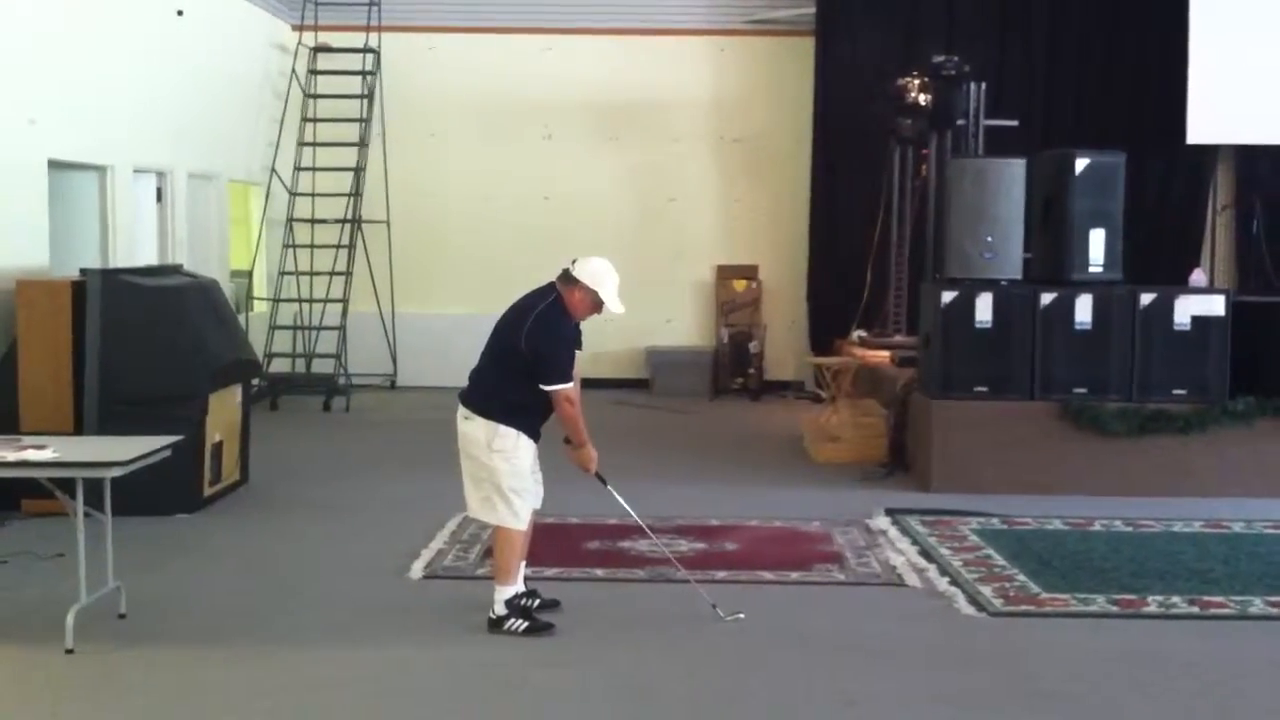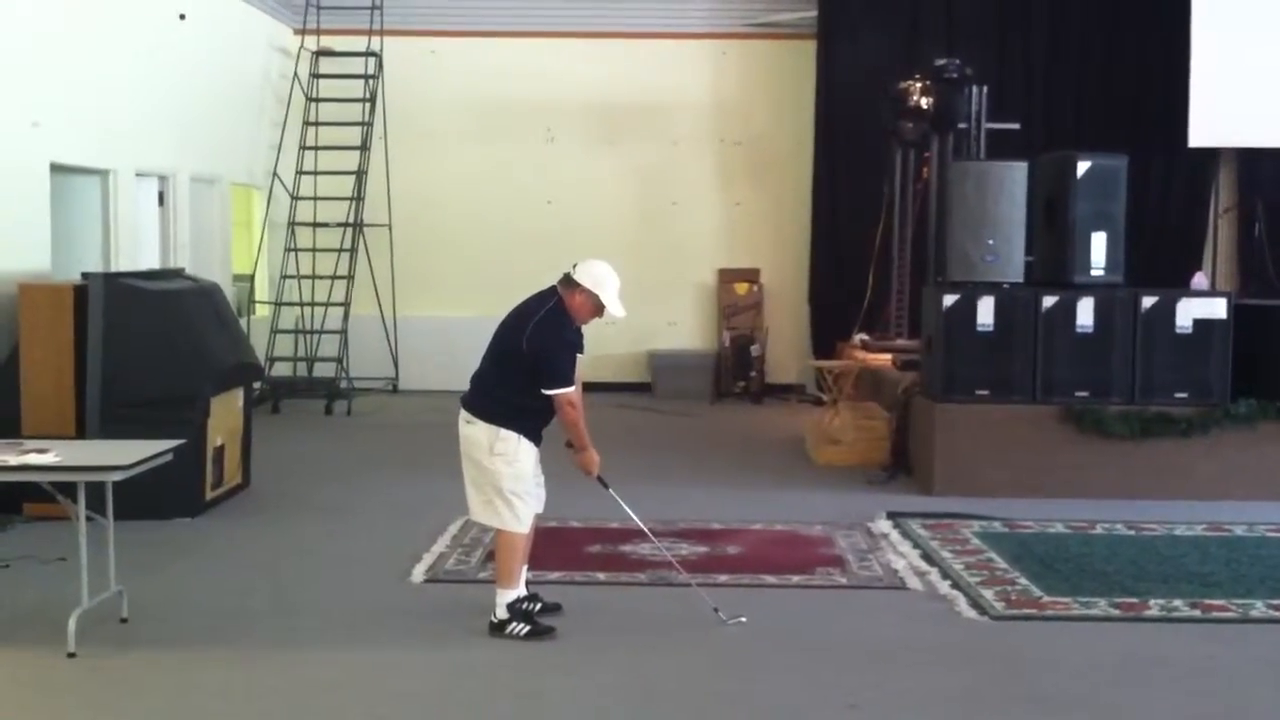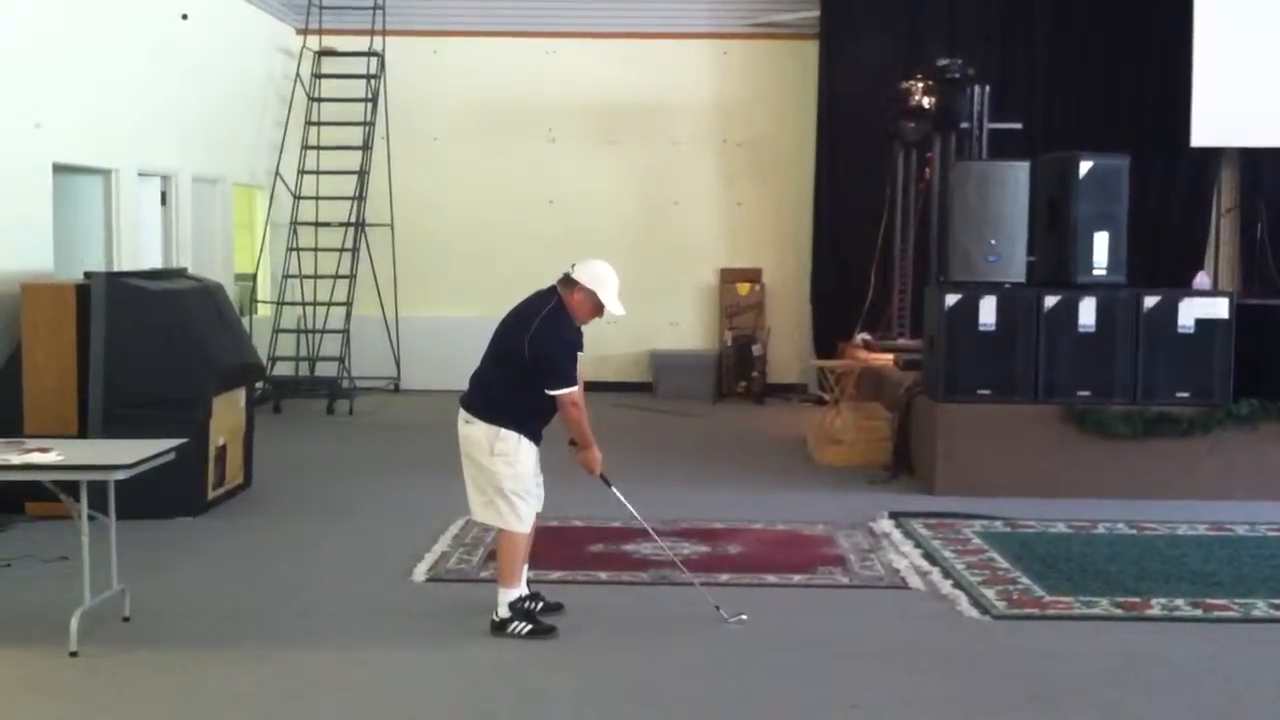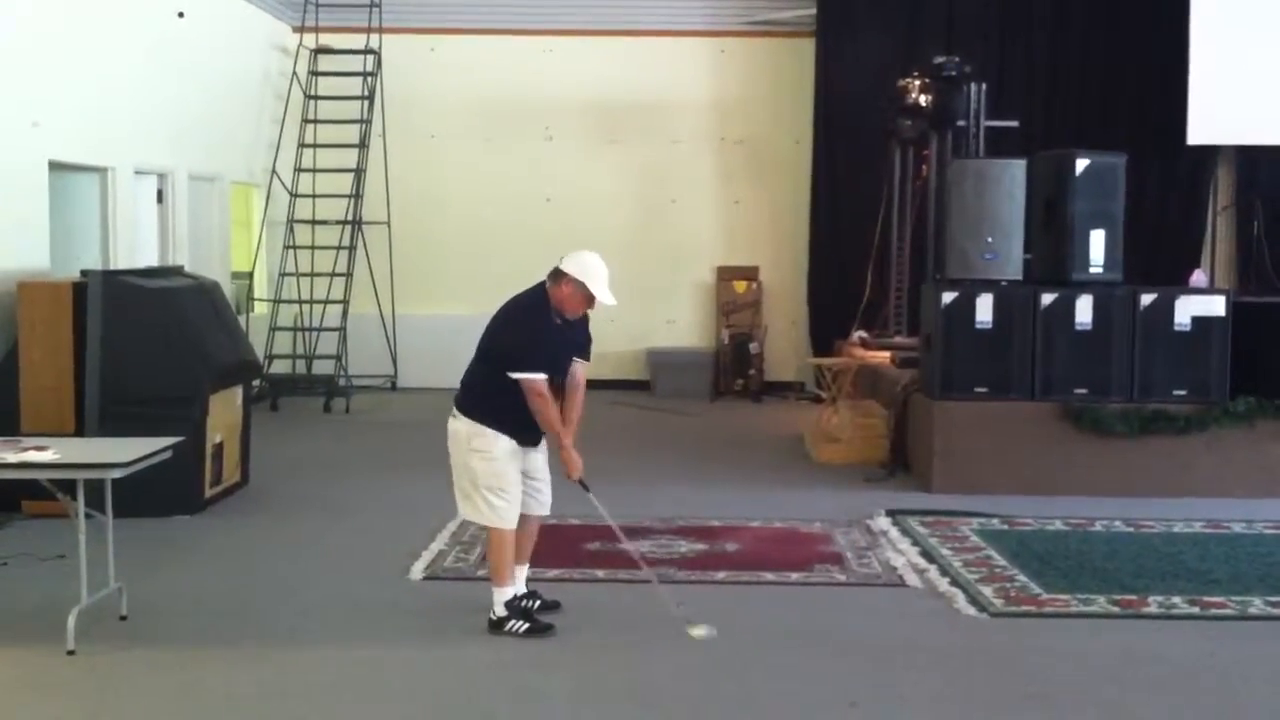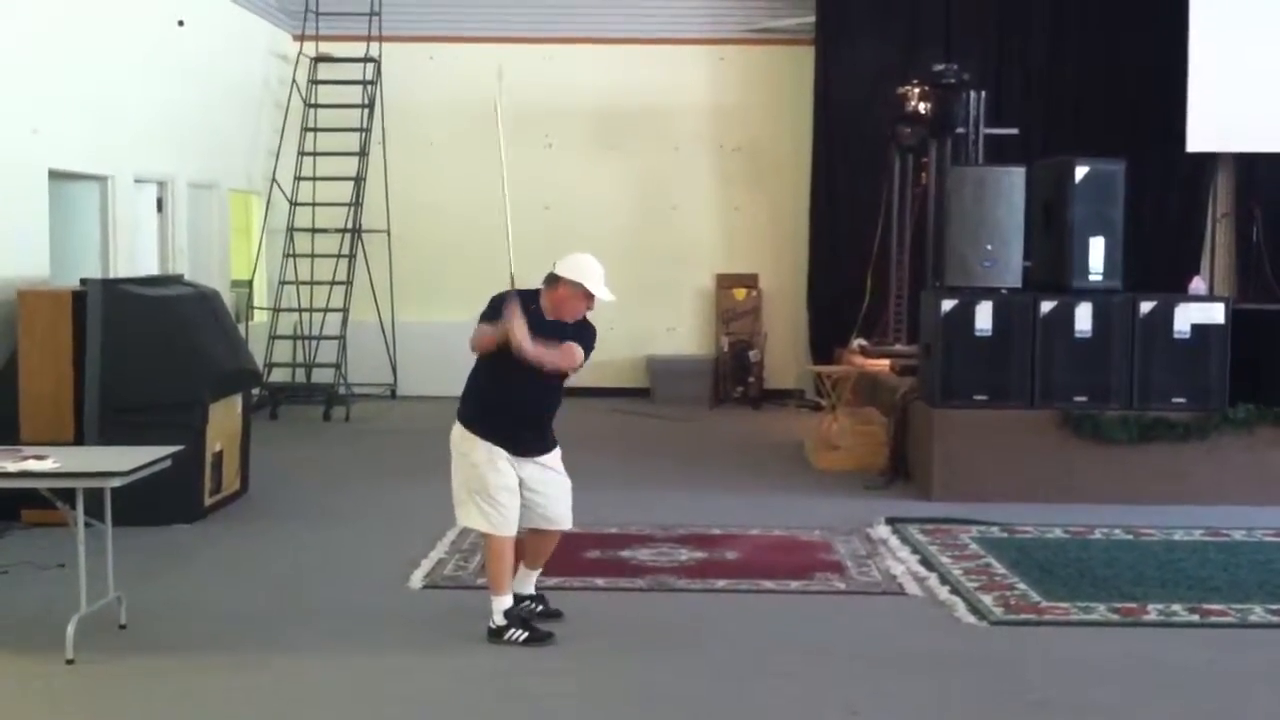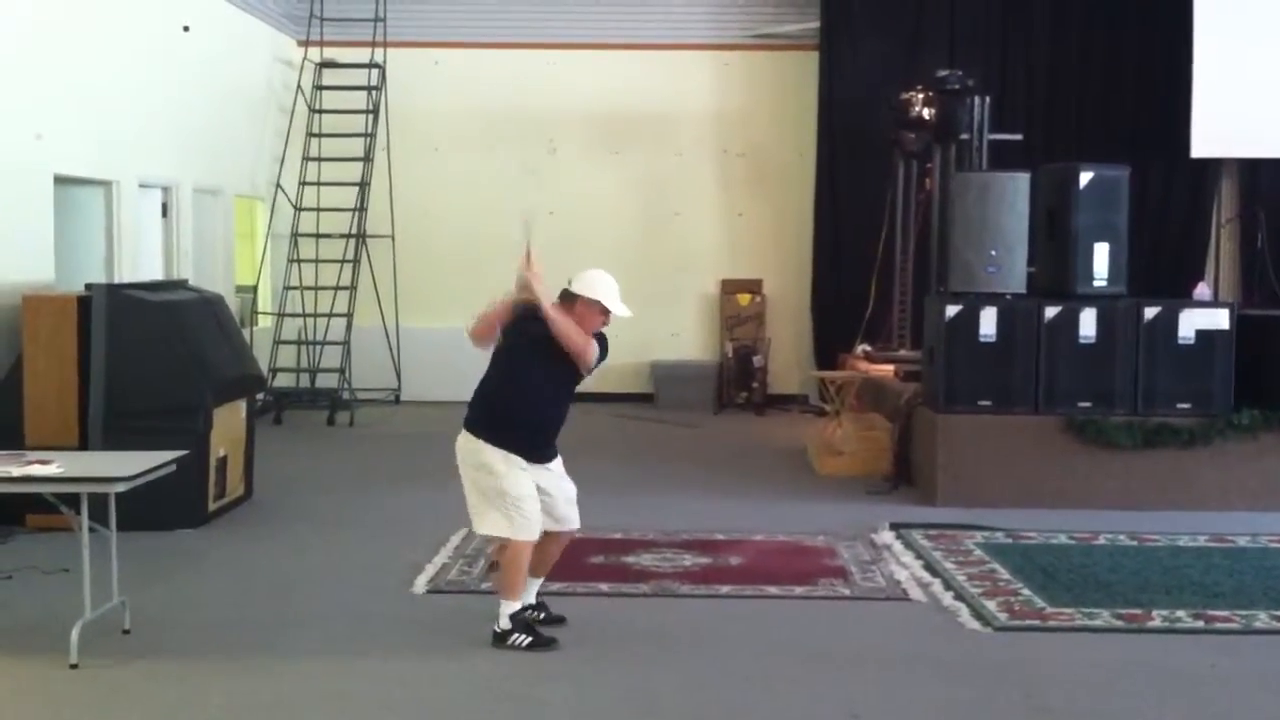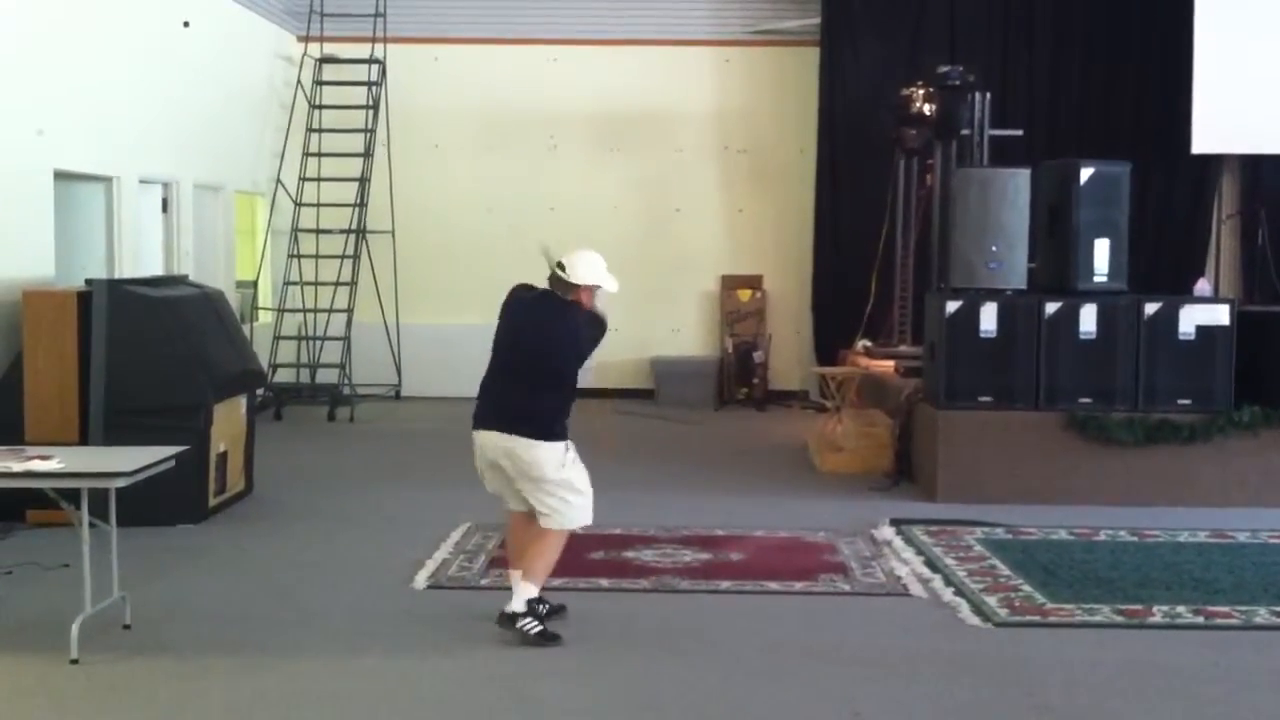
dt=0.4s
person 1, frame 1
left shoulder: (555, 307)
right shoulder: (549, 324)
left elbow: (568, 379)
right elbow: (563, 397)
left wrist: (576, 437)
right wrist: (583, 445)
left hip: (509, 420)
right hip: (496, 425)
left knee: (525, 506)
right knee: (512, 514)
left ankle: (516, 590)
right ankle: (504, 609)
person 1, frame 2
left shoulder: (557, 313)
right shoulder: (550, 328)
left elbow: (570, 384)
right elbow: (565, 401)
left wrist: (579, 441)
right wrist: (585, 448)
left hip: (512, 425)
right hip: (497, 428)
left knee: (528, 510)
right knee: (514, 517)
left ankle: (518, 593)
right ankle: (506, 613)
person 1, frame 3
left shoulder: (556, 311)
right shoulder: (551, 328)
left elbow: (574, 384)
right elbow: (568, 401)
left wrist: (580, 439)
right wrist: (588, 446)
left hip: (512, 425)
right hip: (496, 429)
left knee: (527, 511)
right knee: (515, 517)
left ankle: (519, 593)
right ankle: (507, 612)
person 1, frame 4
left shoulder: (573, 321)
right shoulder: (524, 317)
left elbow: (575, 382)
right elbow: (537, 392)
left wrist: (567, 437)
right wrist: (565, 448)
left hip: (525, 431)
right hip: (486, 428)
left knee: (531, 509)
right knee: (503, 516)
left ankle: (517, 591)
right ankle: (503, 610)
person 1, frame 5
left shoulder: (581, 331)
right shoulder: (507, 304)
left elbow: (567, 360)
right elbow: (479, 343)
left wrist: (530, 346)
right wrist: (504, 331)
left hip: (538, 444)
right hip: (484, 438)
left knee: (552, 521)
right knee: (501, 526)
left ankle: (523, 592)
right ankle: (502, 618)
person 1, frame 6
left shoulder: (594, 345)
right shoulder: (524, 317)
left elbow: (580, 349)
right elbow: (480, 335)
left wrist: (543, 301)
right wrist: (517, 298)
left hip: (540, 452)
right hip: (491, 445)
left knee: (562, 525)
right knee: (521, 532)
left ankle: (526, 600)
right ankle: (508, 623)
person 1, frame 7
left shoulder: (518, 299)
right shoulder: (586, 324)
left hip: (488, 430)
right hip: (538, 440)
left knee: (521, 507)
right knee: (562, 517)
left ankle: (524, 595)
right ankle: (520, 606)
